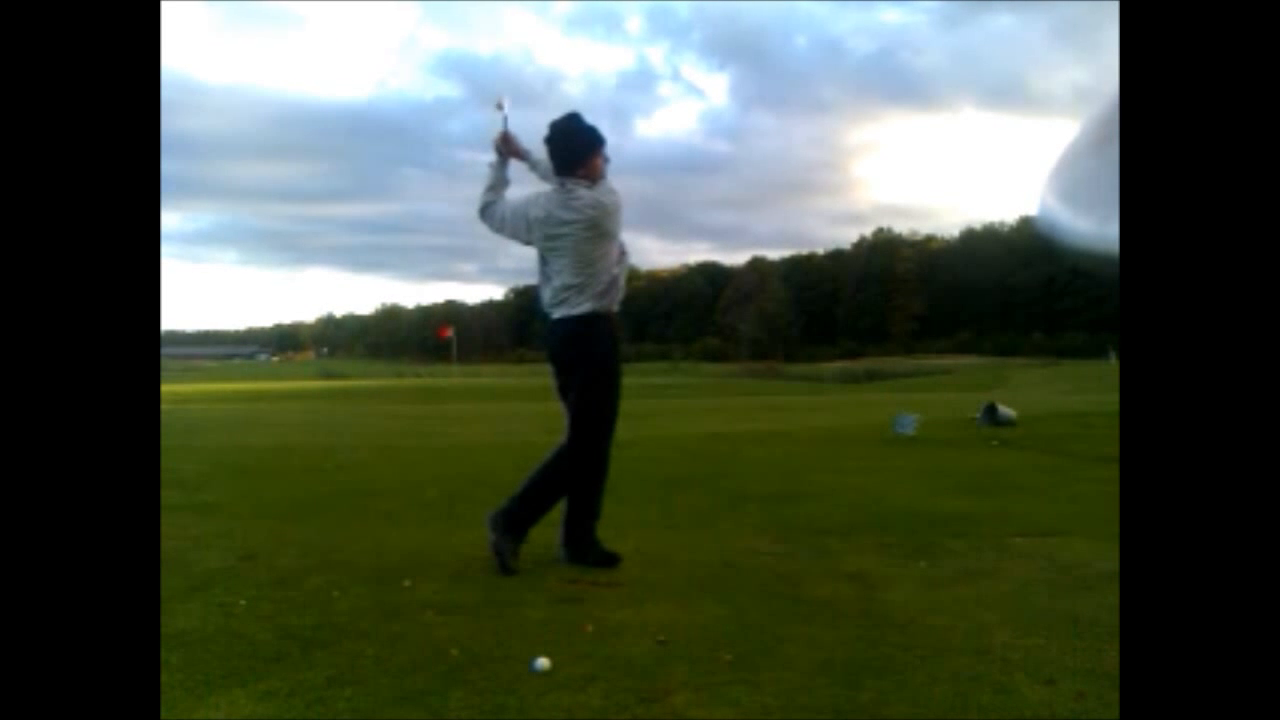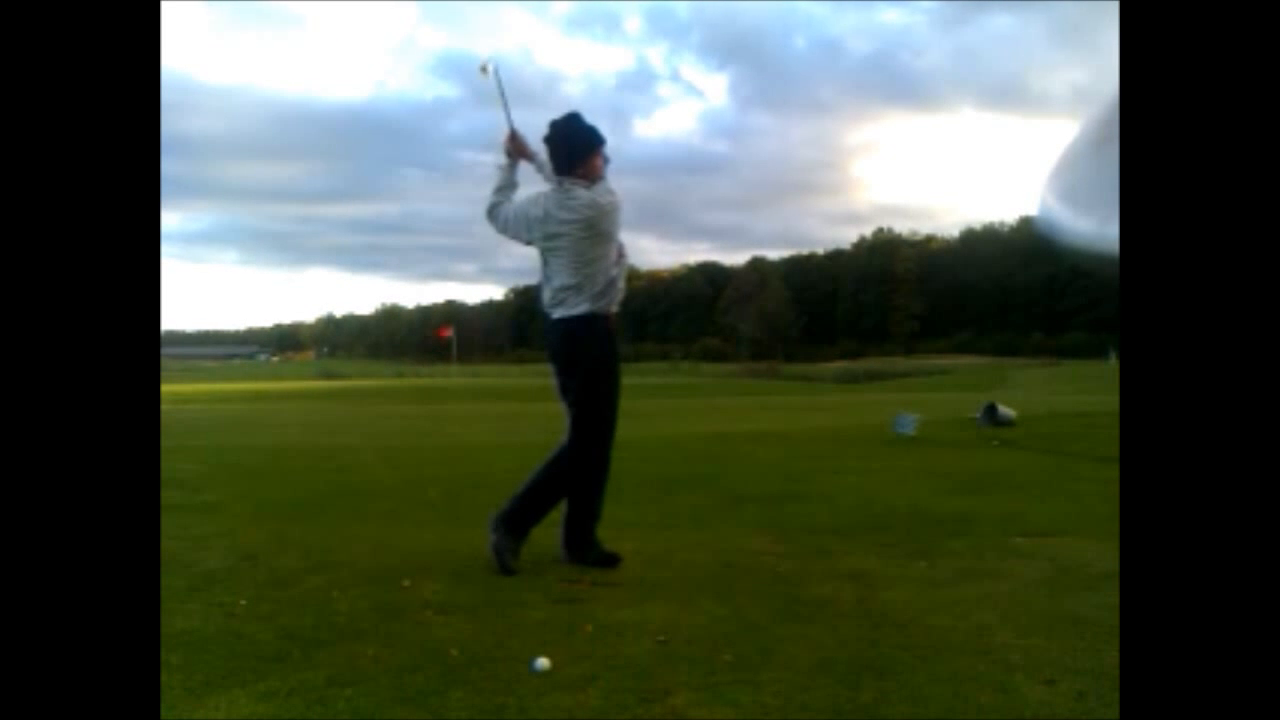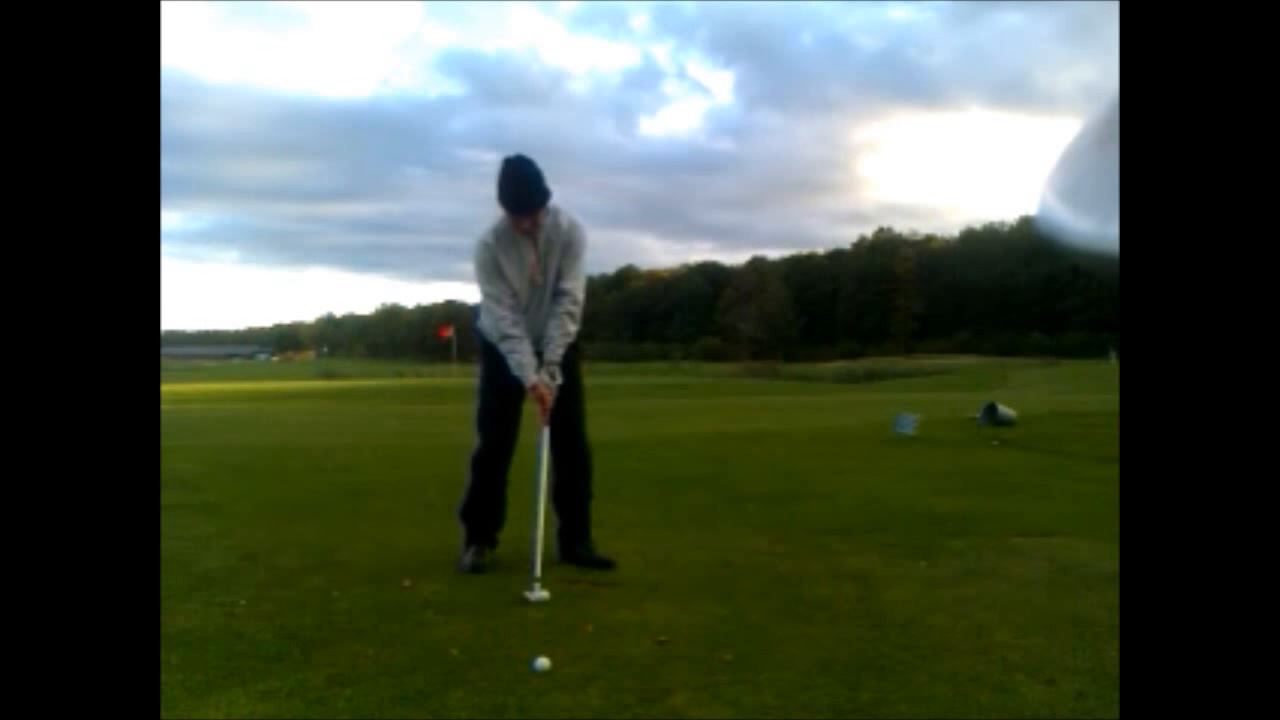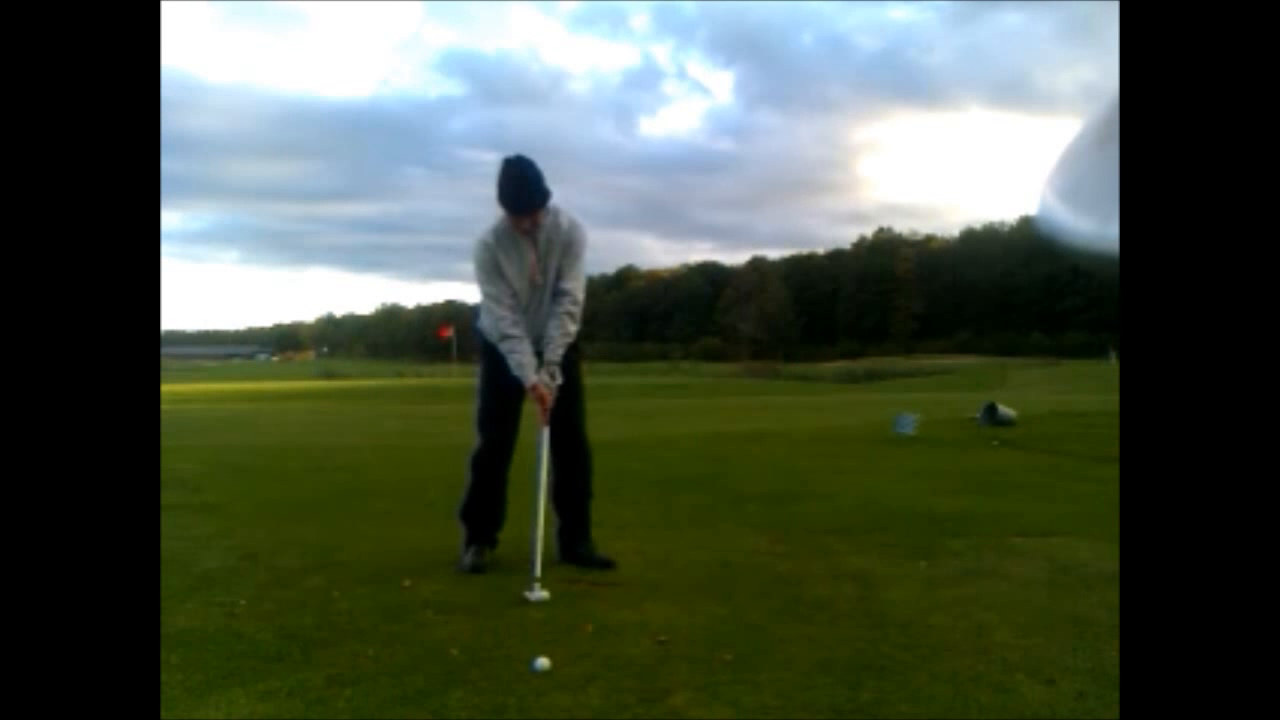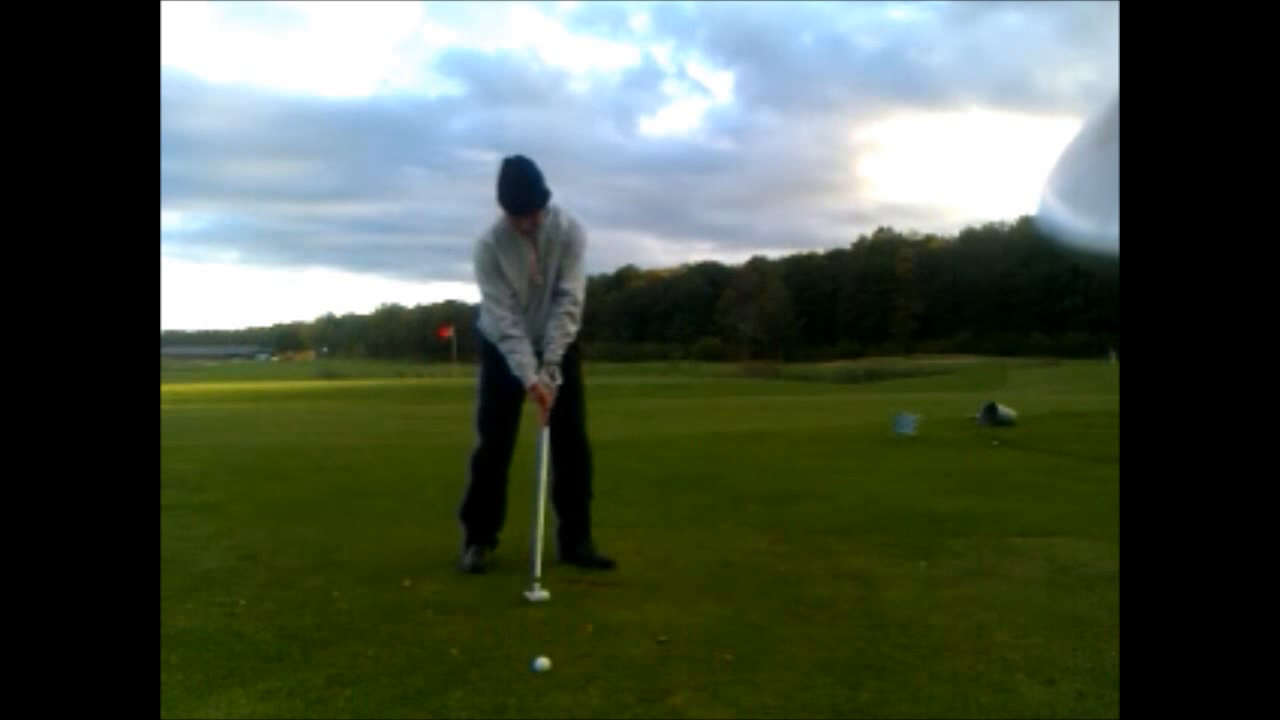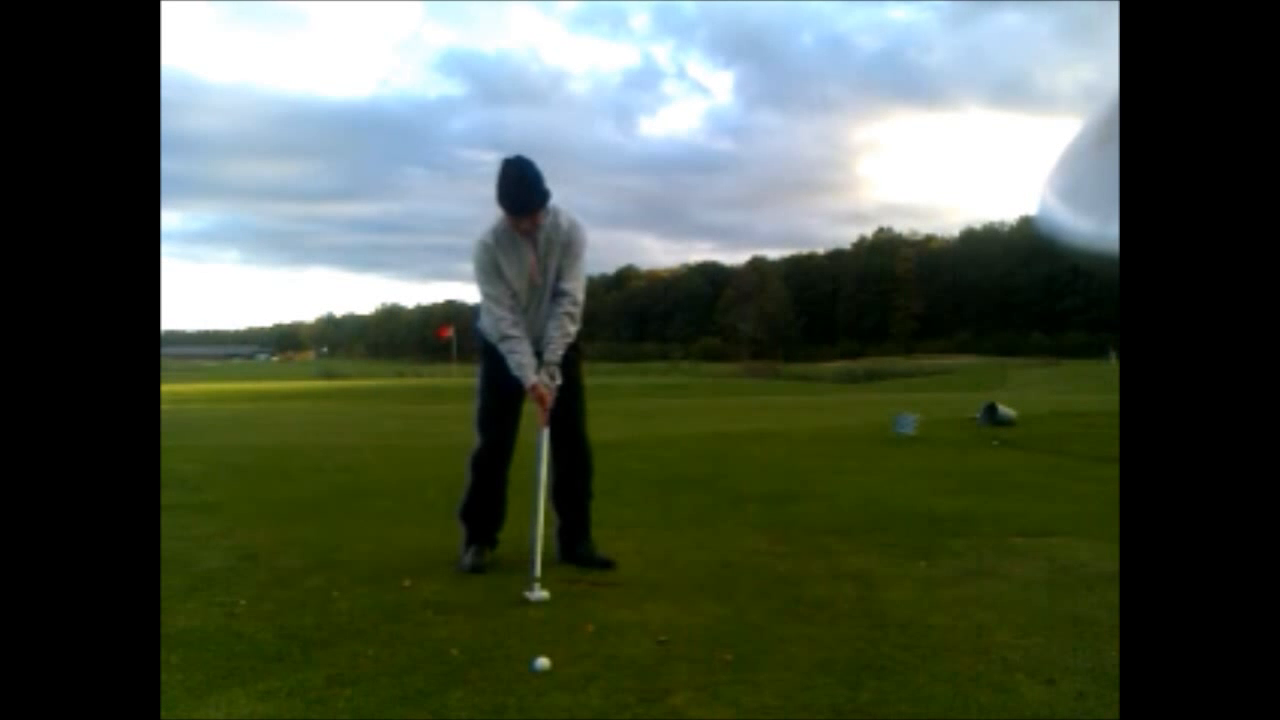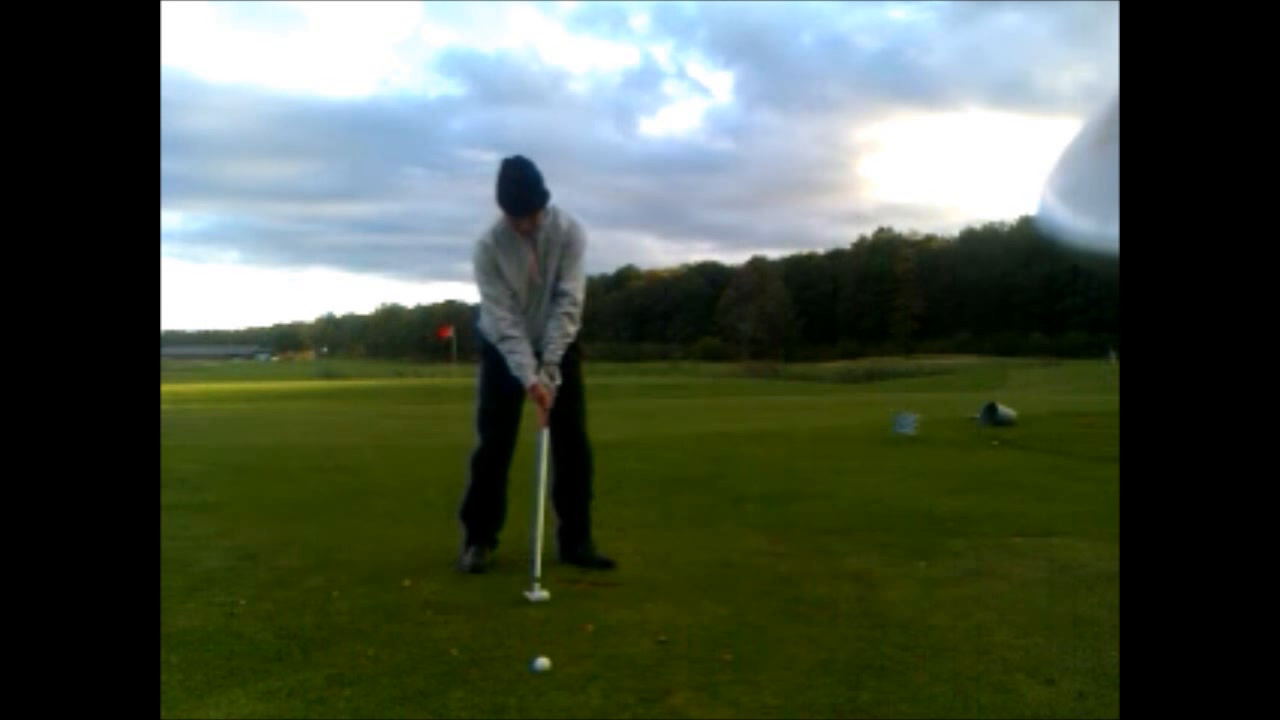
dt=0.3s
person 1, frame 1
left shoulder: (537, 209)
right shoulder: (605, 203)
left elbow: (490, 211)
right elbow: (578, 188)
left wrist: (502, 159)
right wrist: (525, 155)
left hip: (562, 329)
right hip: (592, 331)
left knee: (590, 437)
right knee: (587, 440)
left ankle: (580, 538)
right ankle: (512, 520)
person 1, frame 2
left shoulder: (537, 208)
right shoulder: (603, 204)
left elbow: (497, 213)
left wrist: (512, 162)
right wrist: (532, 157)
left hip: (562, 328)
right hip: (590, 330)
left knee: (591, 437)
right knee: (588, 440)
left ankle: (579, 538)
right ankle: (513, 521)
person 1, frame 3
left shoulder: (569, 230)
right shoulder: (489, 245)
left elbow: (569, 301)
right elbow: (502, 317)
left wrist: (550, 369)
right wrist: (530, 377)
left hip: (558, 344)
right hip: (504, 348)
left knee: (572, 444)
right knee: (495, 443)
left ankle: (575, 539)
right ankle: (479, 537)
person 1, frame 4
left shoulder: (569, 231)
right shoulder: (489, 245)
left elbow: (569, 301)
right elbow: (503, 318)
left wrist: (550, 369)
right wrist: (530, 377)
left hip: (557, 344)
right hip: (504, 348)
left knee: (572, 442)
right knee: (494, 443)
left ankle: (575, 539)
right ankle: (479, 538)
person 1, frame 5
left shoulder: (569, 231)
right shoulder: (489, 245)
left elbow: (569, 301)
right elbow: (503, 317)
left wrist: (550, 367)
right wrist: (530, 377)
left hip: (558, 344)
right hip: (504, 348)
left knee: (572, 442)
right knee: (494, 443)
left ankle: (575, 539)
right ankle: (479, 538)
person 1, frame 6
left shoulder: (569, 230)
right shoulder: (488, 246)
left elbow: (569, 302)
right elbow: (503, 318)
left wrist: (550, 368)
right wrist: (530, 378)
left hip: (558, 344)
right hip: (504, 349)
left knee: (572, 443)
right knee: (494, 443)
left ankle: (575, 539)
right ankle: (479, 538)
person 1, frame 7
left shoulder: (569, 231)
right shoulder: (488, 246)
left elbow: (569, 302)
right elbow: (503, 318)
left wrist: (549, 368)
right wrist: (530, 378)
left hip: (558, 344)
right hip: (504, 348)
left knee: (572, 442)
right knee: (494, 443)
left ankle: (576, 539)
right ankle: (479, 538)
